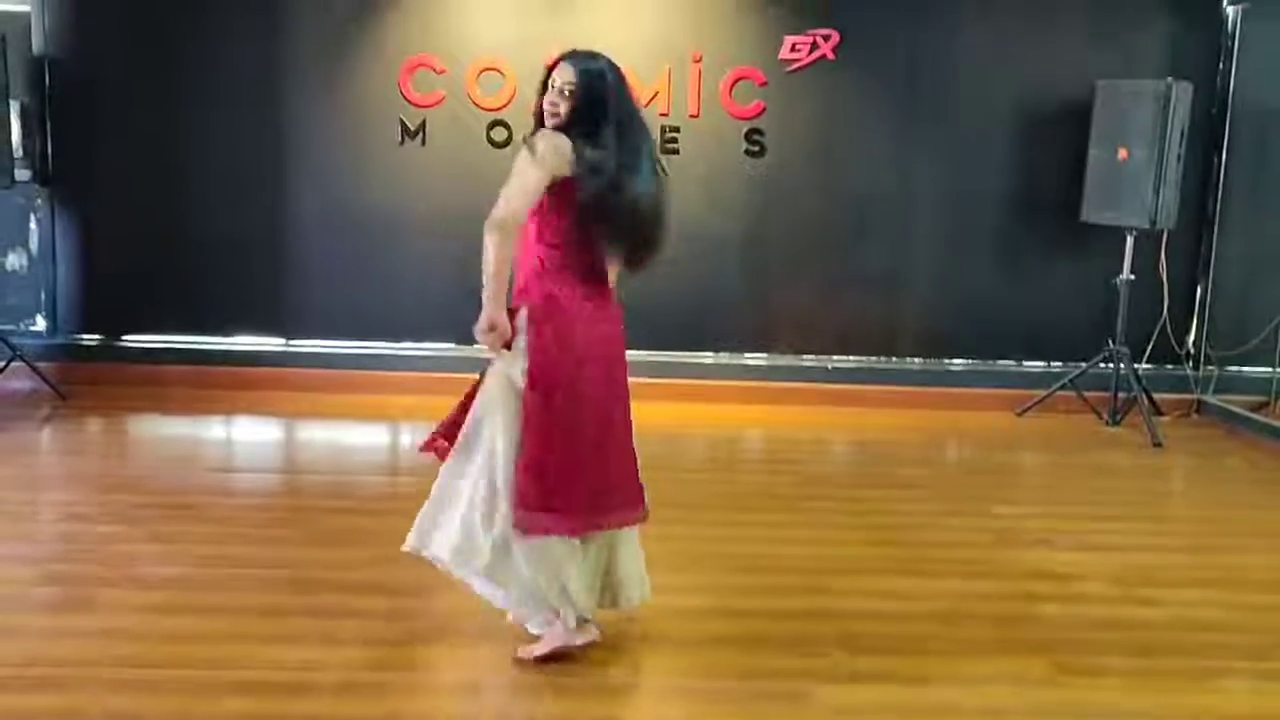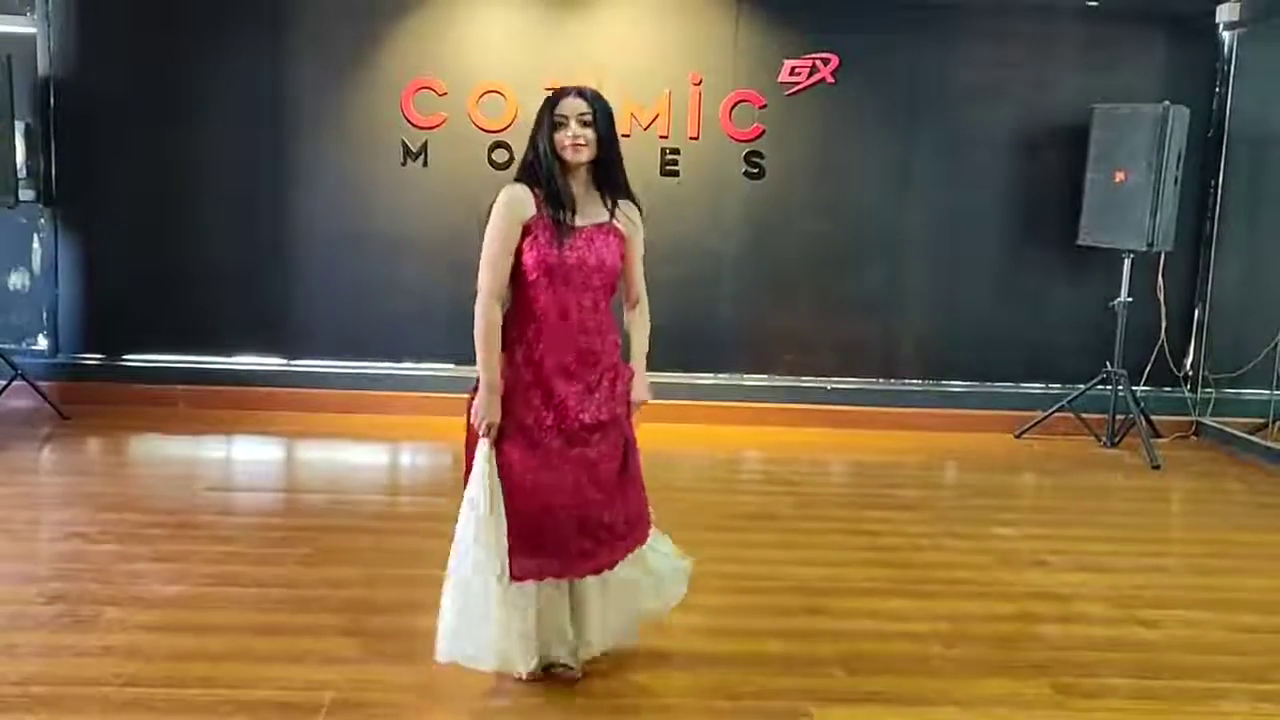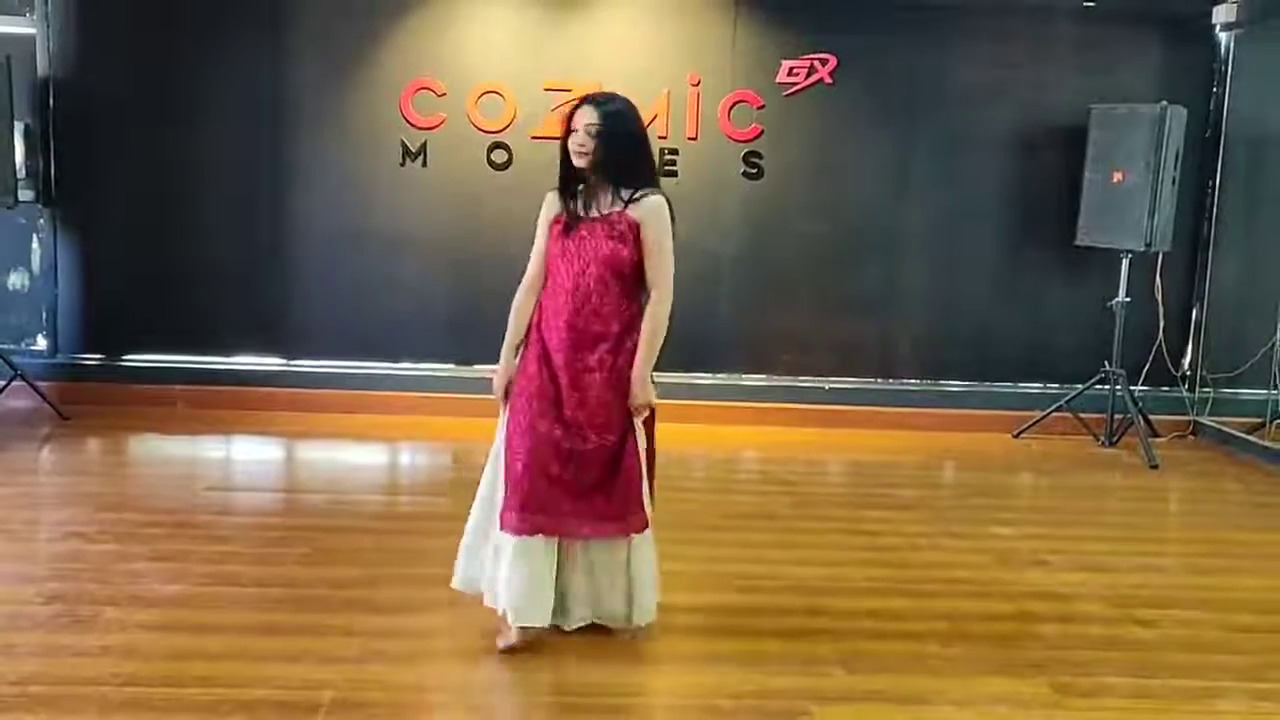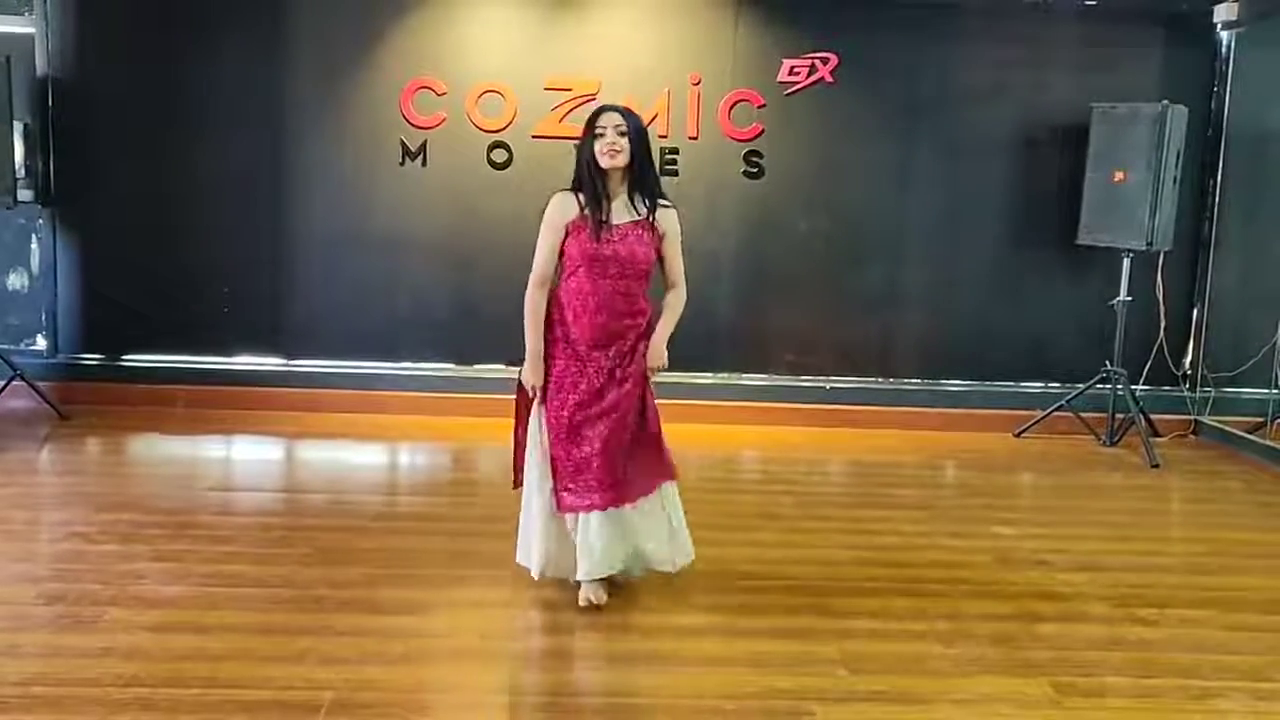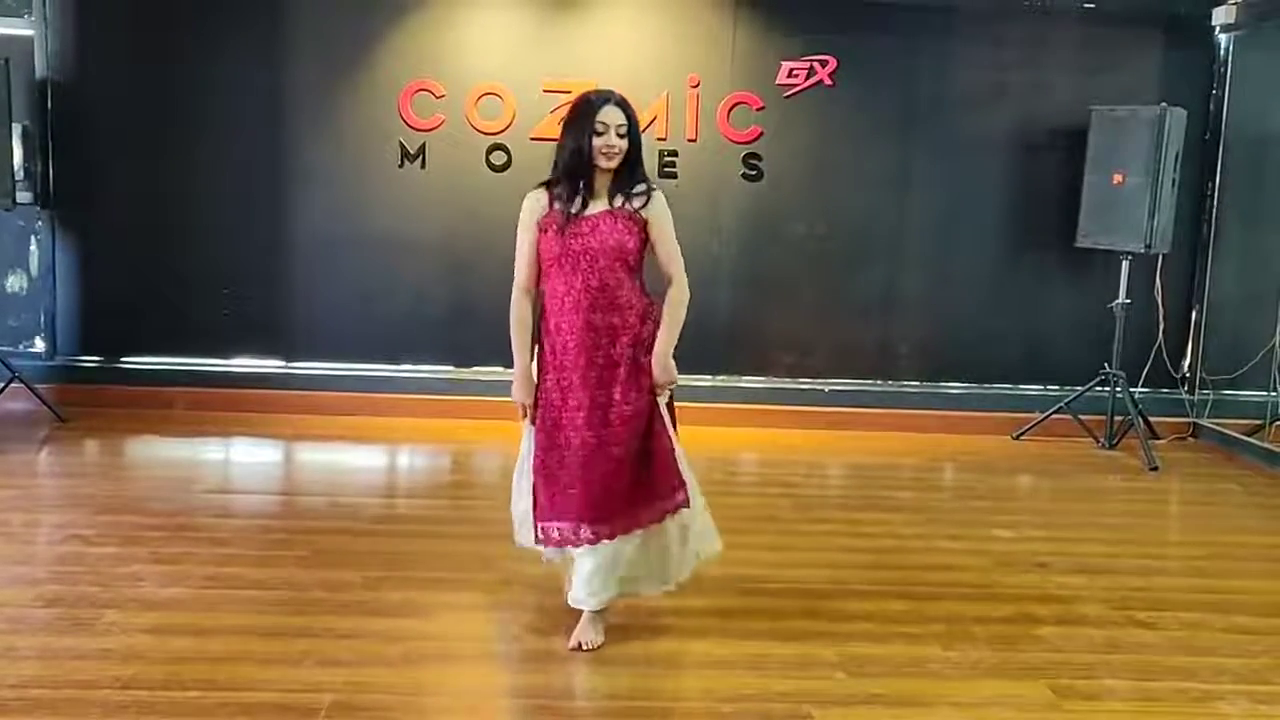
dt=1s
person 1, frame 1
left shoulder: (549, 149)
right shoulder: (618, 169)
left elbow: (502, 222)
left wrist: (494, 306)
left hip: (548, 327)
right hip: (599, 331)
left knee: (530, 469)
right knee: (583, 469)
left ankle: (567, 615)
right ankle: (572, 599)
person 1, frame 2
left shoulder: (624, 214)
right shoulder: (519, 201)
left elbow: (636, 301)
right elbow: (489, 299)
left wrist: (638, 374)
right wrist: (489, 389)
left hip: (598, 388)
right hip: (528, 384)
left knee: (596, 512)
right knee: (529, 513)
left ankle: (577, 636)
right ankle: (533, 641)
person 1, frame 3
left shoulder: (647, 207)
right shoulder: (557, 203)
left elbow: (660, 297)
right elbow: (532, 284)
left wrist: (641, 375)
right wrist: (508, 357)
left hip: (610, 367)
right hip: (547, 364)
left knee: (605, 485)
right knee: (532, 481)
left ankle: (601, 601)
right ankle: (524, 608)
person 1, frame 4
left shoulder: (661, 214)
right shoulder: (566, 206)
left elbow: (676, 287)
right elbow: (538, 283)
left wrist: (660, 338)
right wrist: (533, 356)
left hip: (626, 355)
right hip: (568, 352)
left knee: (611, 459)
right knee: (569, 458)
left ankle: (599, 566)
right ankle: (575, 560)
person 1, frame 5
left shoulder: (645, 203)
right shoulder: (541, 203)
left elbow: (678, 283)
right elbow: (523, 291)
left wrist: (663, 350)
right wrist: (522, 369)
left hip: (626, 358)
right hip: (562, 360)
left knee: (614, 477)
right knee: (562, 474)
left ankle: (592, 603)
right ankle: (579, 562)
